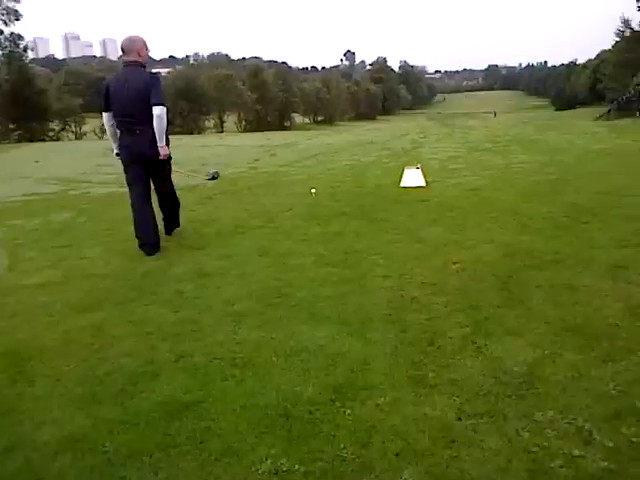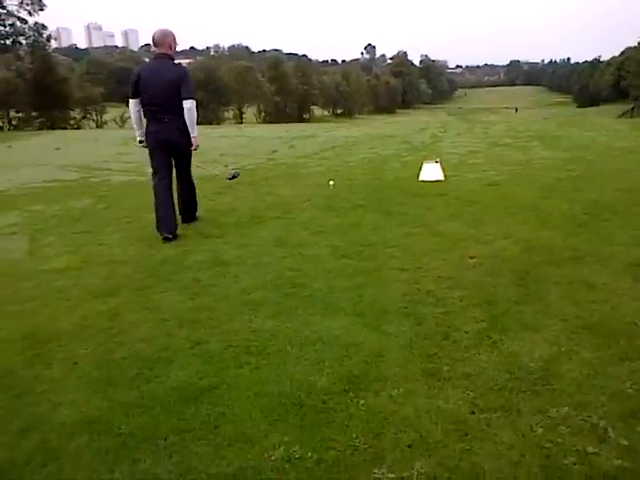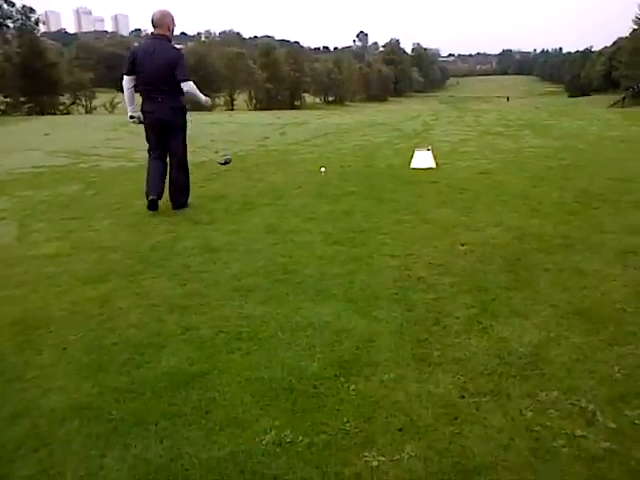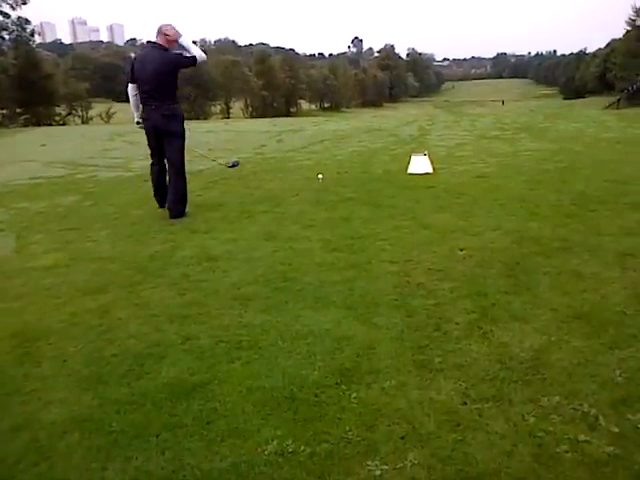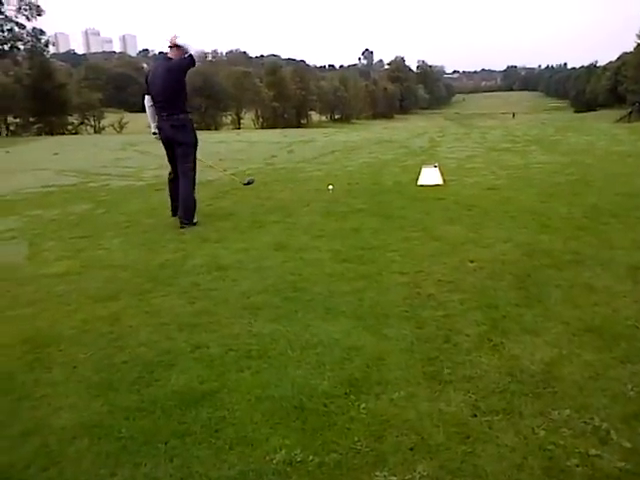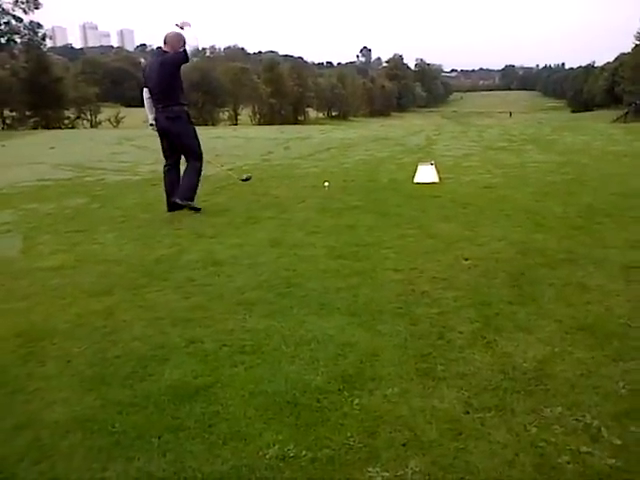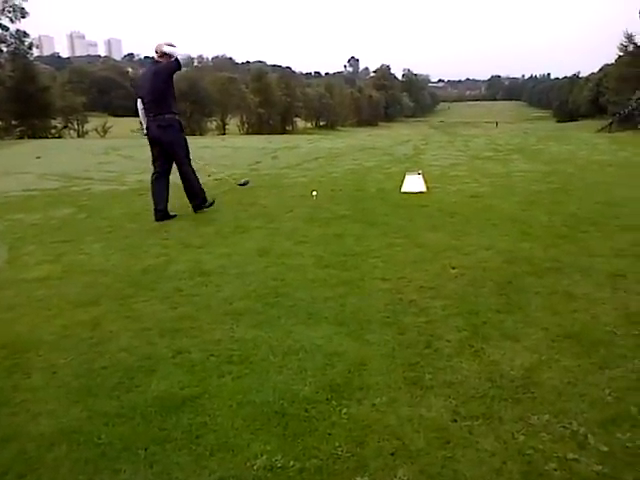
dt=0.3s
person 1, frame 1
left shoulder: (111, 83)
right shoulder: (151, 79)
left elbow: (107, 118)
right elbow: (159, 112)
left wrist: (116, 146)
right wrist: (162, 143)
left hip: (128, 145)
right hip: (152, 141)
left knee: (138, 195)
right knee: (164, 186)
left ankle: (149, 243)
right ankle: (171, 225)
person 1, frame 2
left shoulder: (140, 72)
right shoulder: (180, 72)
left elbow: (134, 106)
right elbow: (189, 105)
left wrist: (140, 134)
right wrist: (194, 134)
left hip: (155, 132)
right hip: (179, 130)
left knee: (161, 179)
right knee: (184, 175)
left ankle: (167, 228)
right ankle: (188, 215)
person 1, frame 3
left shoulder: (137, 51)
right shoulder: (175, 54)
left elbow: (127, 82)
right elbow: (187, 86)
left wrist: (132, 110)
right wrist: (203, 99)
left hip: (149, 109)
right hip: (173, 109)
left knee: (155, 154)
right knee: (177, 156)
left ankle: (153, 194)
right ankle: (178, 201)
person 1, frame 4
left shoulder: (138, 58)
right shoulder: (169, 59)
left elbow: (132, 89)
right elbow: (201, 57)
left wrist: (137, 116)
right wrist: (181, 39)
left hip: (149, 116)
right hip: (169, 115)
left knee: (157, 160)
right knee: (175, 163)
left ankle: (161, 199)
right ankle: (176, 208)
person 1, frame 5
left shoulder: (152, 71)
right shoulder: (175, 68)
left elbow: (149, 102)
left wrist: (155, 127)
right wrist: (180, 42)
left hip: (164, 126)
right hip: (180, 125)
left knee: (175, 169)
right knee: (186, 171)
left ankle: (177, 209)
right ankle: (186, 216)
person 1, frame 6
left shoulder: (150, 65)
right shoulder: (169, 61)
left elbow: (146, 94)
left wrist: (152, 119)
right wrist: (187, 28)
left hip: (161, 118)
right hip: (177, 116)
left knee: (171, 161)
right knee: (194, 157)
left ankle: (173, 202)
right ankle: (184, 196)
person 1, frame 7
left shoulder: (144, 75)
right shoulder: (162, 70)
left elbow: (140, 105)
left wrist: (147, 127)
right wrist: (166, 49)
left hip: (152, 127)
right hip: (168, 125)
left knee: (160, 170)
right knee: (184, 166)
left ankle: (160, 211)
right ankle: (199, 202)
